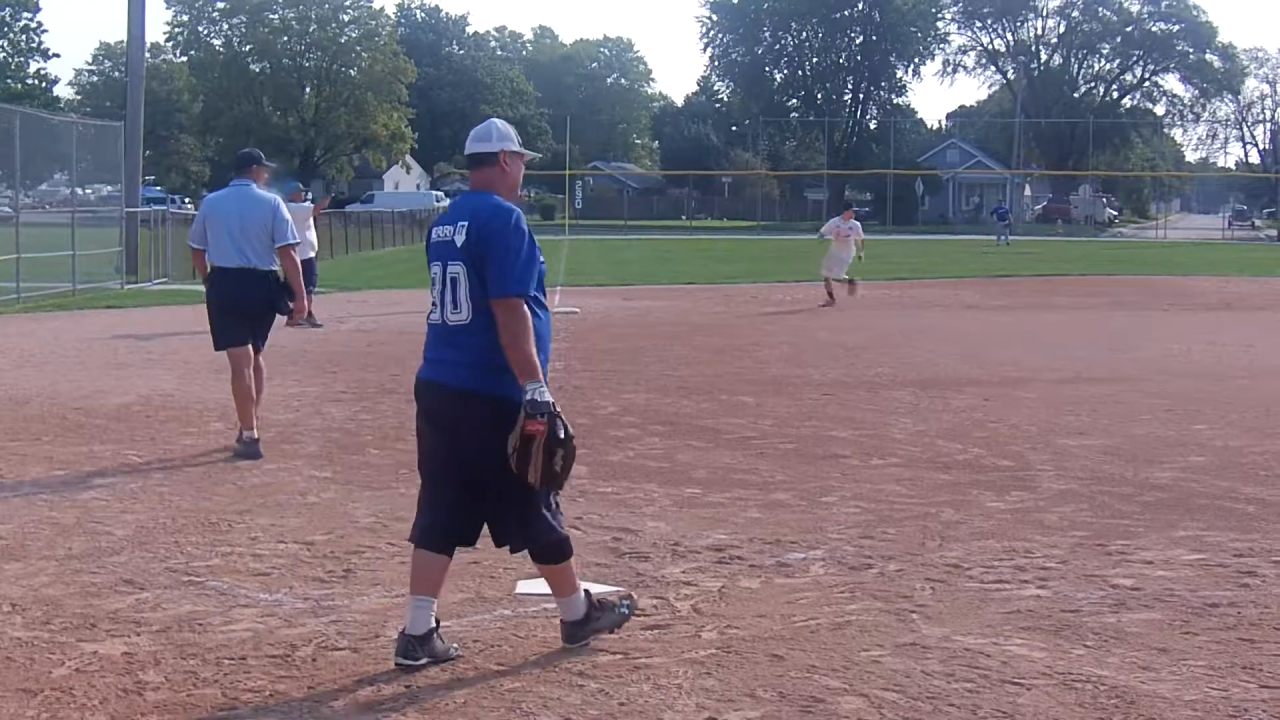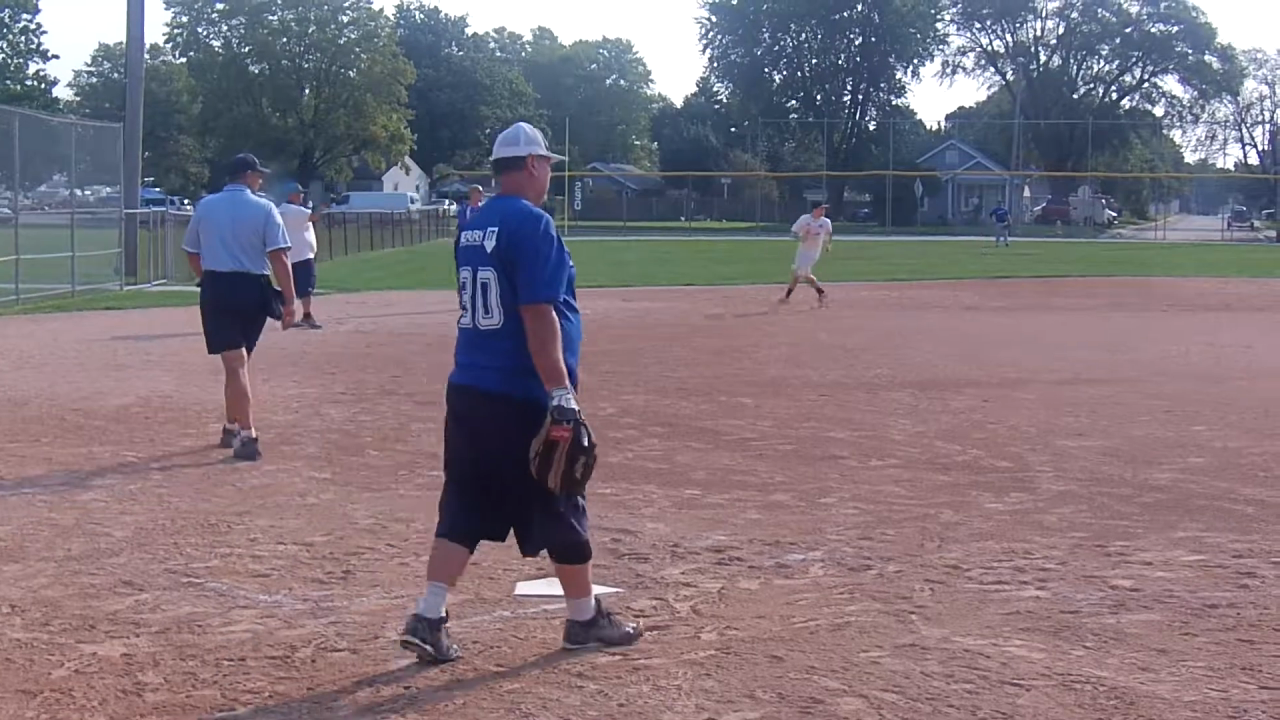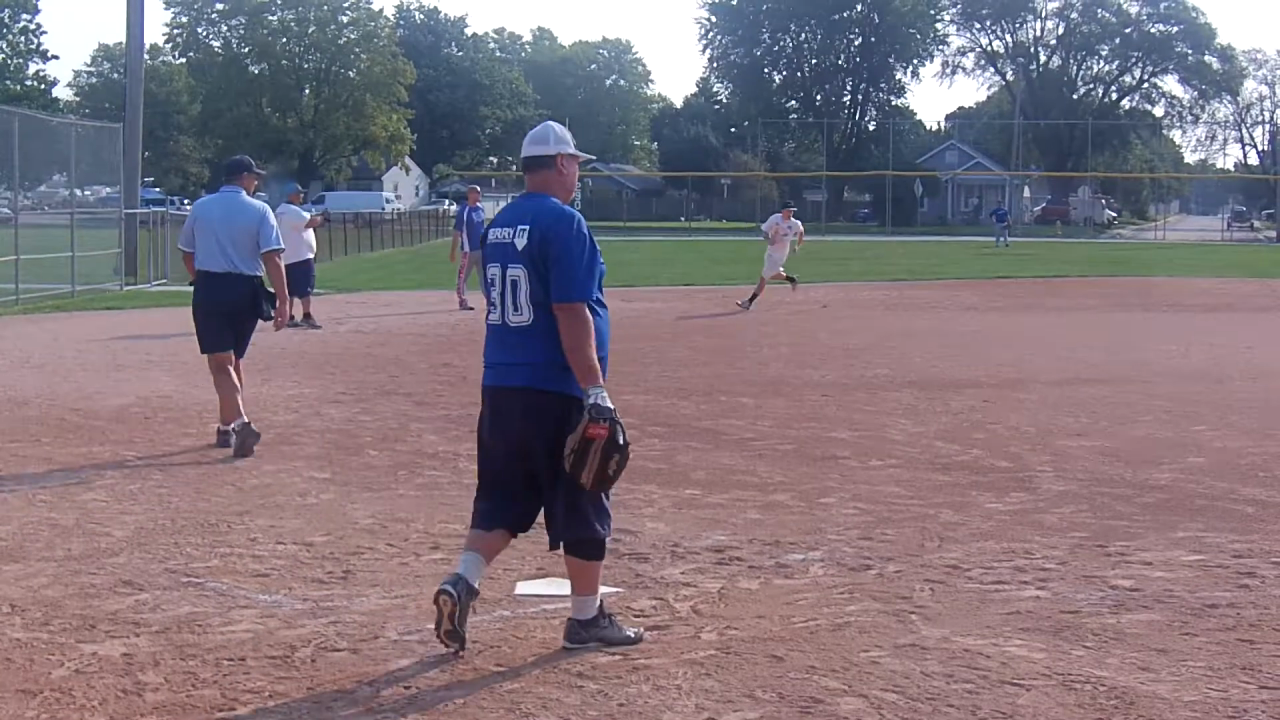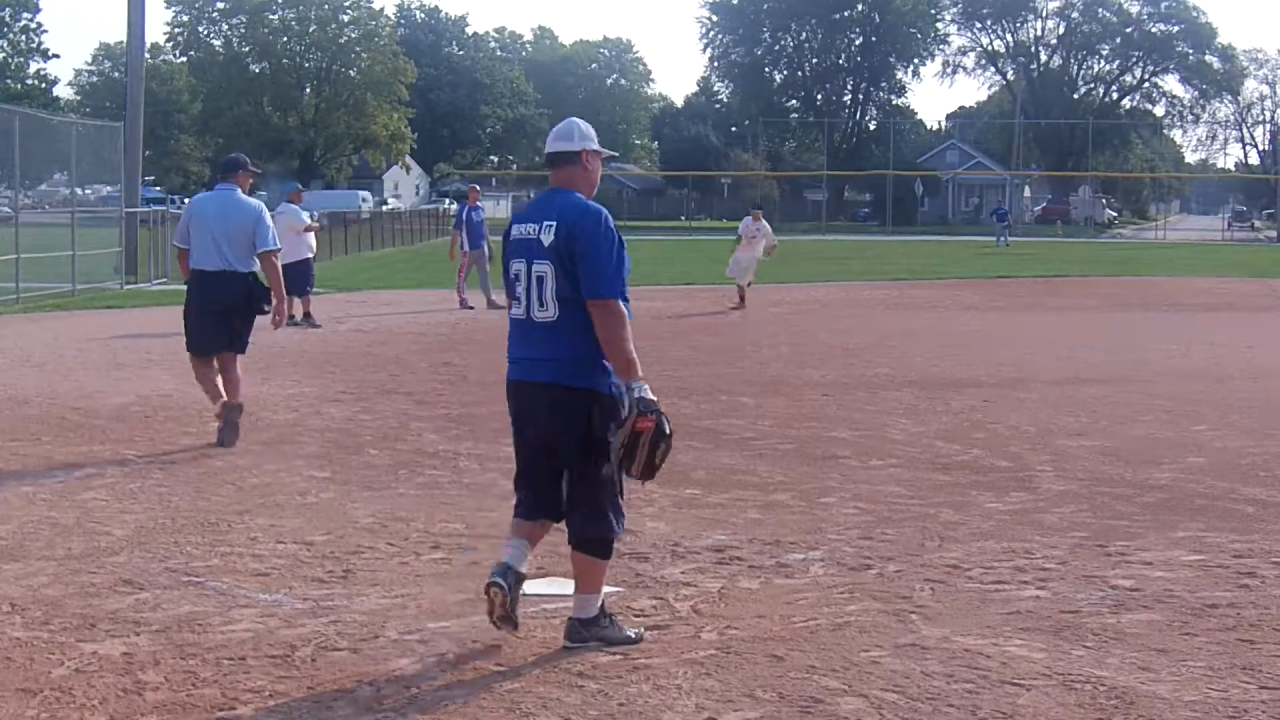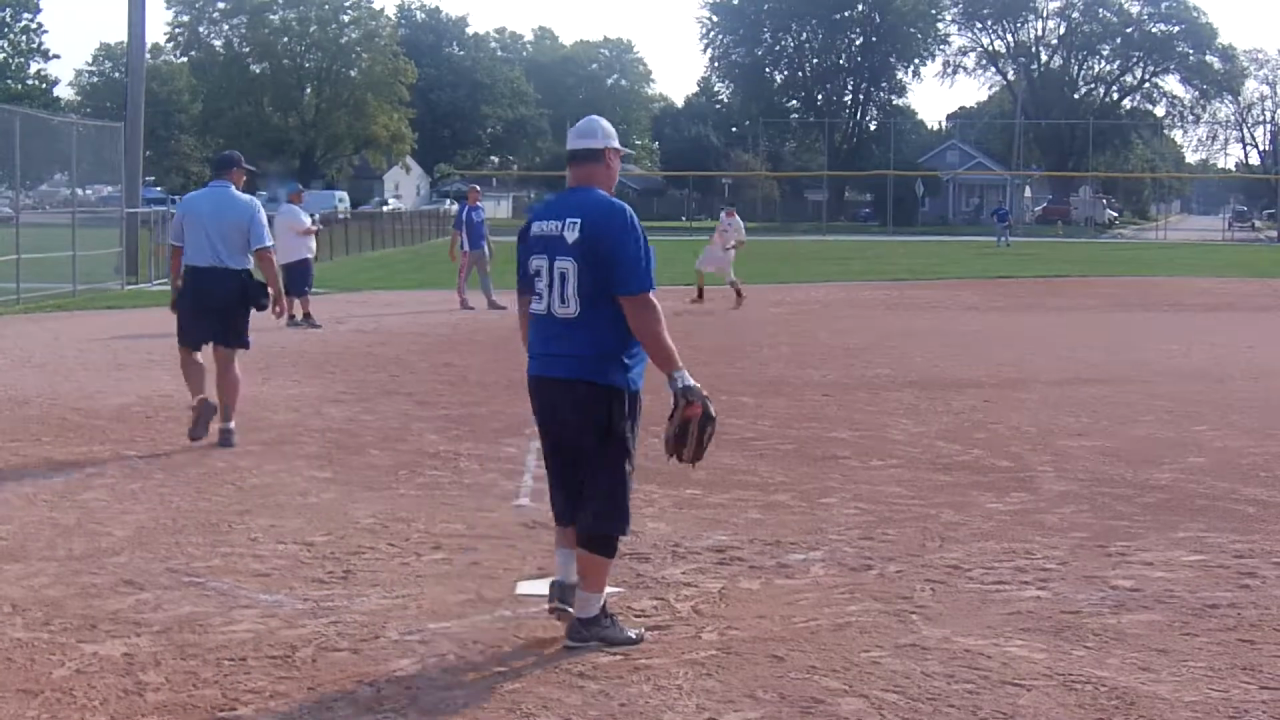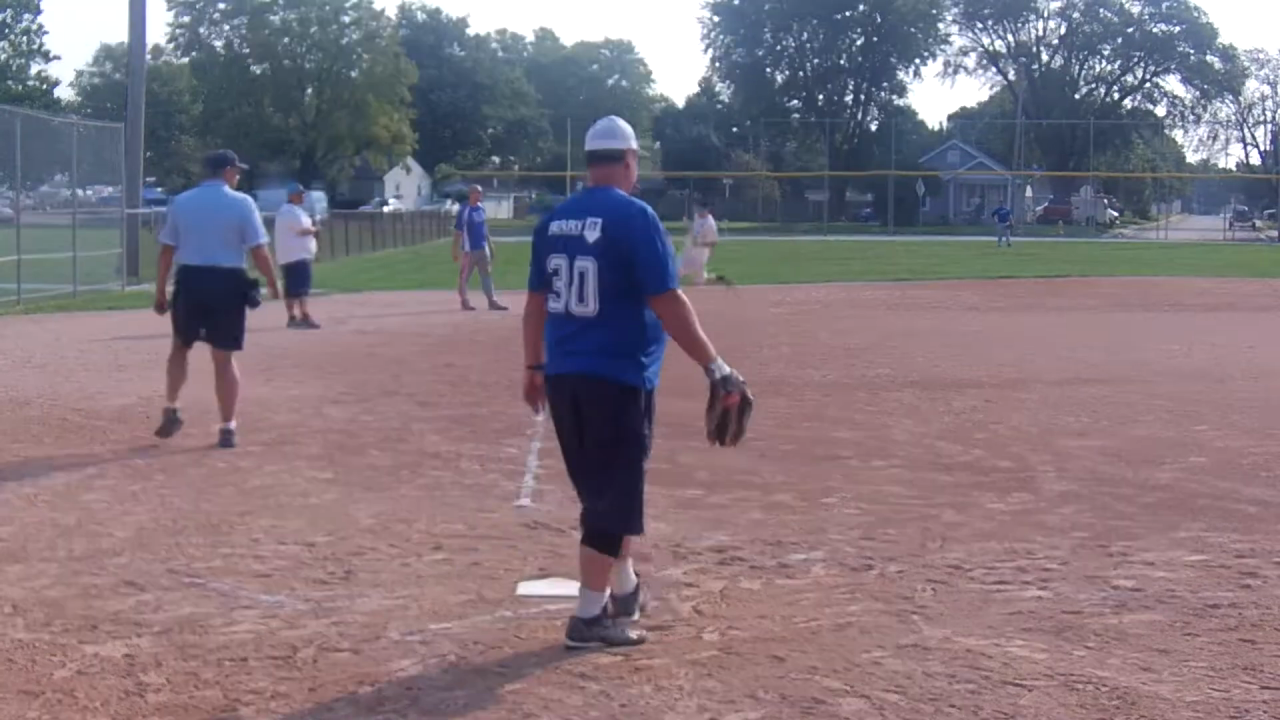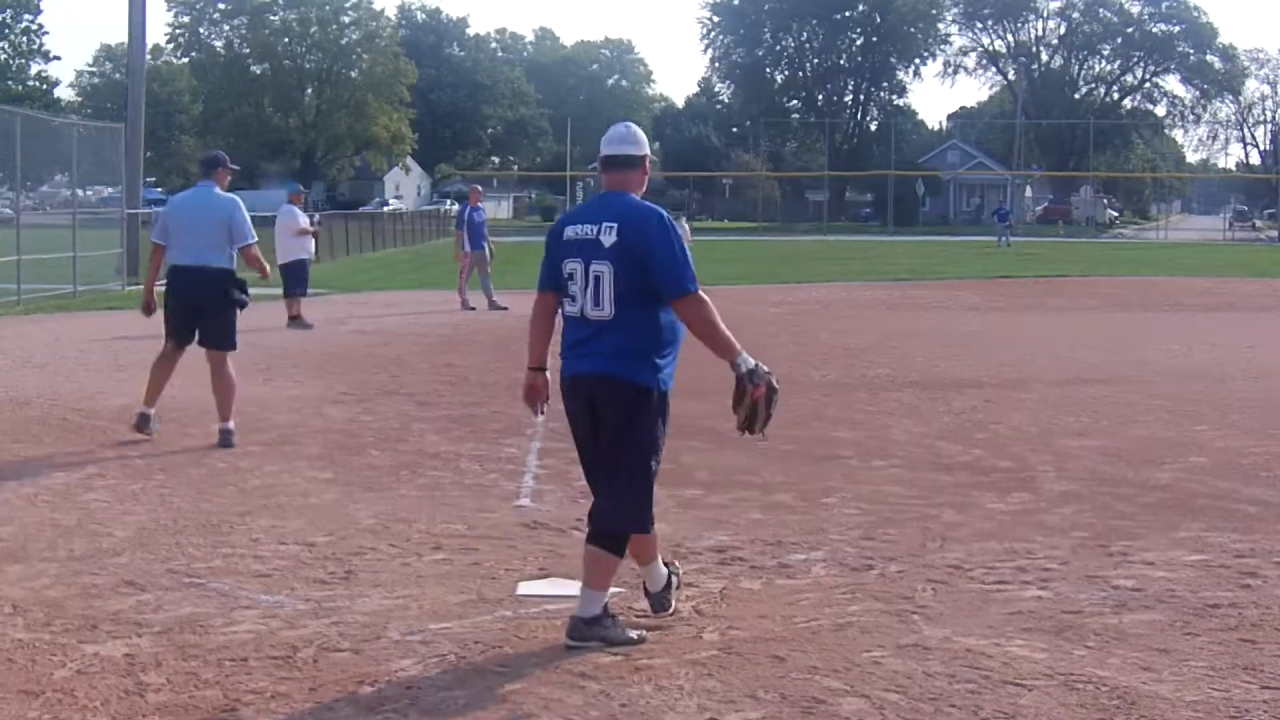
dt=0.1s
person 1, frame 1
left shoulder: (444, 222)
right shoulder: (503, 218)
right elbow: (510, 310)
right wrist: (536, 387)
left hip: (438, 386)
right hip: (494, 392)
left knee: (441, 510)
right knee: (530, 508)
left ankle: (417, 631)
right ankle: (576, 612)
person 1, frame 2
left shoulder: (471, 228)
right shoulder: (533, 224)
right elbow: (540, 317)
right wrist: (561, 393)
left hip: (469, 389)
right hip: (525, 395)
left knee: (467, 509)
right knee: (557, 509)
left ankle: (427, 617)
right ankle: (584, 618)
person 1, frame 3
left shoulder: (499, 225)
right shoulder: (564, 221)
right elbow: (572, 314)
right wrist: (596, 391)
left hip: (501, 385)
right hip: (557, 391)
left knee: (502, 498)
right knee: (582, 504)
left ankle: (461, 584)
right ankle: (586, 617)
person 1, frame 4
left shoulder: (521, 221)
right shoulder: (589, 218)
right elbow: (605, 311)
right wrist: (638, 384)
left hip: (525, 379)
right hip: (582, 385)
left knee: (538, 489)
right knee: (593, 499)
left ankle: (508, 572)
right ankle: (586, 617)
person 1, frame 5
left shoulder: (537, 220)
right shoulder: (613, 215)
right elbow: (638, 306)
right wrist: (678, 375)
left hip: (545, 376)
right hip: (602, 380)
left knee: (571, 487)
right knee: (602, 497)
left ankle: (566, 582)
right ankle: (588, 615)
person 1, frame 6
left shoulder: (553, 220)
right shoulder: (634, 216)
left elbow: (536, 302)
right elbow: (667, 303)
left wrist: (534, 367)
right wrist: (715, 366)
left hip: (563, 375)
right hip: (619, 378)
left knee: (602, 486)
right knee: (613, 494)
left ankle: (622, 586)
right ankle: (589, 615)
person 1, frame 7
left shoulder: (567, 224)
right shoulder: (650, 221)
left elbow: (545, 303)
right elbow: (689, 304)
left wrist: (536, 369)
right wrist: (739, 359)
left hip: (579, 378)
right hip: (634, 379)
left knee: (619, 486)
right knee: (622, 494)
left ankle: (656, 582)
right ankle: (589, 615)
person 2, frame 1
left shoulder: (211, 203)
right shoulder: (272, 203)
left elbow: (198, 252)
right elbow: (287, 254)
left wrist: (210, 281)
right wrist: (299, 295)
left hip: (225, 285)
right hip: (262, 286)
left knee: (241, 362)
right knee: (255, 355)
left ankle: (250, 436)
right ankle: (248, 427)
person 2, frame 2
left shoulder: (205, 207)
right shoulder: (265, 208)
left elbow: (193, 255)
right elbow: (278, 258)
right wrist: (289, 300)
left hip: (217, 289)
right hip: (254, 291)
left knee: (235, 364)
right knee: (241, 360)
left ankle: (246, 433)
right ankle: (233, 429)
person 2, frame 3
left shoulder: (200, 207)
right shoulder: (259, 210)
left elbow: (188, 254)
right elbow: (272, 259)
right wrist: (282, 302)
left hip: (210, 290)
right hip: (246, 291)
left knee: (221, 364)
right knee: (233, 362)
left ankle: (240, 425)
right ankle: (227, 428)
person 2, frame 4
left shoulder: (195, 205)
right shoulder: (255, 209)
left elbow: (183, 253)
right elbow: (269, 259)
right wrist: (279, 300)
left hip: (204, 287)
right hip: (241, 289)
left knee: (202, 358)
right knee: (229, 359)
left ankle: (225, 403)
right ankle: (227, 426)
person 2, frame 5
left shoulder: (188, 202)
right shoulder: (249, 205)
left elbow: (176, 251)
right elbow: (263, 255)
left wrist: (177, 289)
right wrist: (277, 292)
left hip: (197, 284)
right hip: (235, 286)
left knee: (189, 351)
right knee: (227, 358)
left ankle: (201, 401)
right ankle: (227, 426)
person 2, frame 6
left shoulder: (182, 201)
right shoulder: (242, 203)
left elbow: (167, 250)
right elbow: (258, 251)
left wrist: (160, 291)
right wrist: (272, 281)
left hip: (190, 282)
right hip: (228, 284)
left knee: (180, 348)
right knee: (224, 358)
left ankle: (171, 410)
right ankle: (227, 428)
person 2, frame 7
left shoulder: (175, 203)
right shoulder: (231, 203)
left elbow: (158, 250)
right elbow: (248, 251)
left wrist: (148, 292)
right wrist: (264, 268)
left hip: (181, 282)
right hip: (217, 285)
left knee: (171, 350)
right knee: (219, 359)
left ankle: (146, 413)
right ankle: (226, 428)
